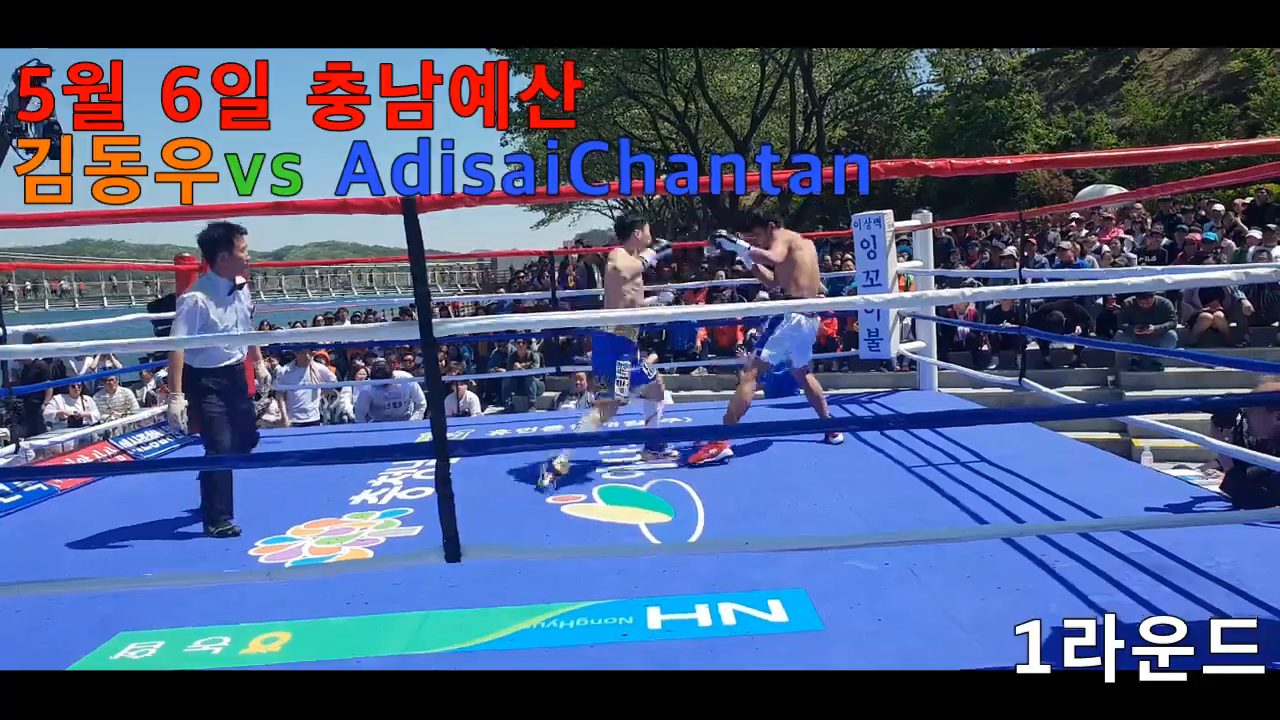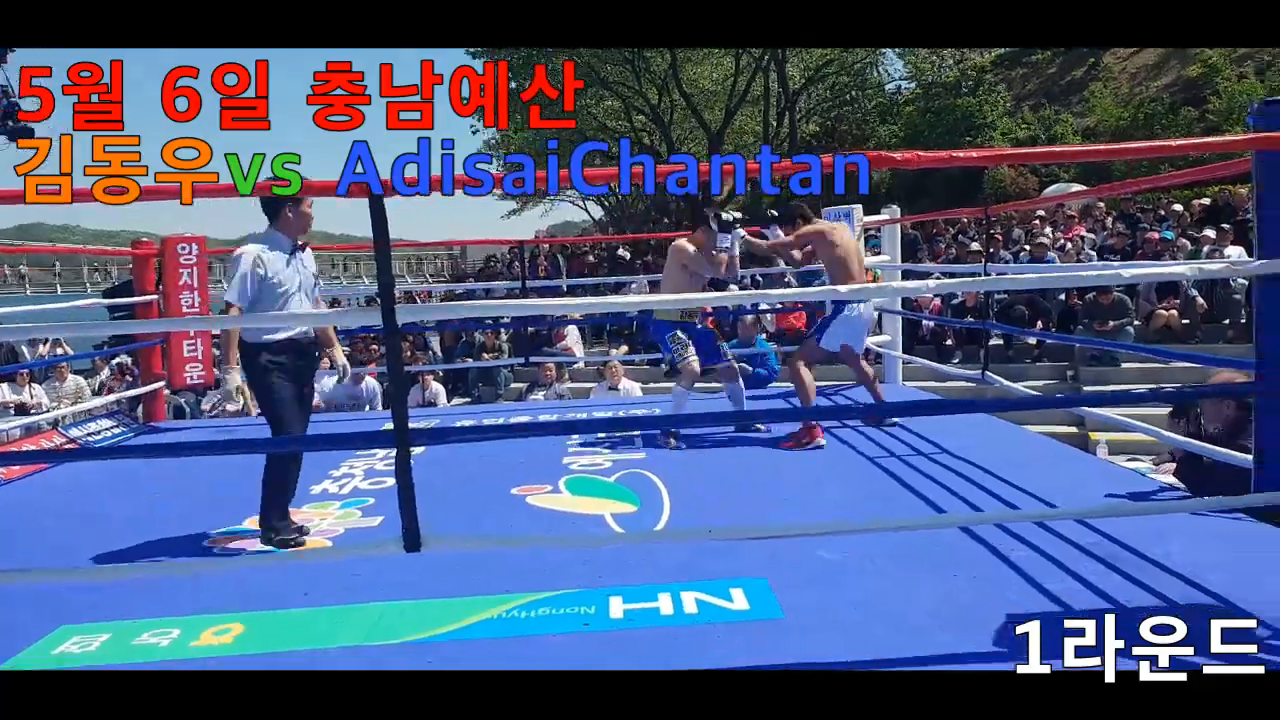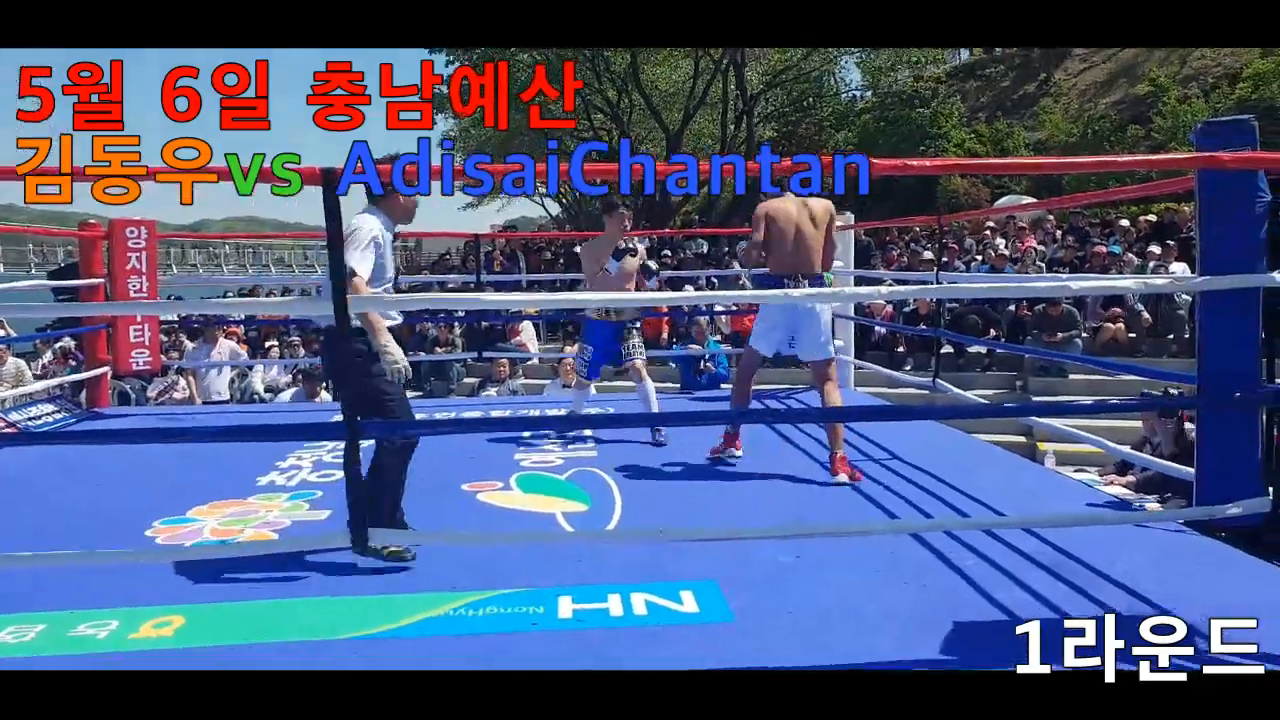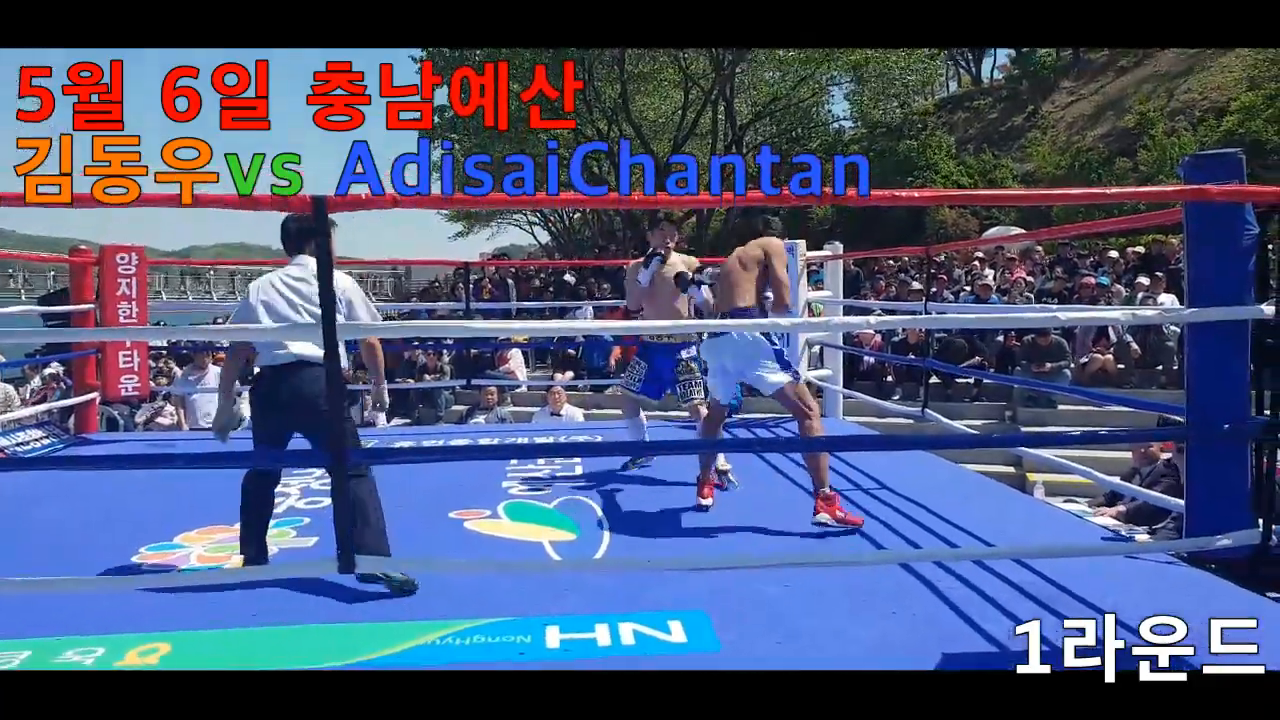
dt=0.7s
person 1, frame 1
left shoulder: (242, 287)
right shoulder: (195, 300)
right elbow: (177, 348)
left wrist: (258, 363)
right wrist: (176, 396)
left hip: (236, 374)
right hip: (206, 380)
left knee: (247, 438)
right knee: (220, 446)
left ankle: (214, 485)
right ankle: (217, 516)
person 1, frame 2
left shoulder: (304, 254)
right shoulder: (253, 255)
right elbow: (233, 312)
left wrist: (334, 349)
right wrist: (231, 366)
left hip: (303, 354)
right hip: (268, 358)
left knee: (293, 439)
right knee: (288, 438)
left ankle: (277, 516)
right ankle: (273, 522)
person 1, frame 3
left shoulder: (368, 227)
right shoulder: (370, 228)
right elbow: (354, 285)
right wrist: (385, 342)
left hip: (348, 346)
right hip: (358, 347)
left knee: (373, 435)
right knee: (399, 436)
left ankle: (375, 527)
right ankle: (373, 532)
person 1, frame 4
left shoulder: (259, 287)
right shoulder: (338, 281)
left elbow: (236, 352)
right elbow: (369, 340)
left wrist: (226, 404)
right wrist: (379, 385)
left hip: (271, 384)
right hip: (319, 381)
left knee: (263, 472)
right knee: (352, 474)
left ankle: (253, 556)
right ankle: (374, 563)
person 2, frame 1
left shoulder: (784, 237)
right shoulder: (806, 243)
left elbow: (775, 260)
left wrist: (743, 247)
right wrist: (749, 259)
left hip: (791, 315)
right hip: (810, 318)
left knee: (748, 377)
right knee: (803, 373)
left ankle: (720, 444)
right ankle: (831, 429)
person 2, frame 2
left shoulder: (817, 230)
right shoulder: (835, 229)
left elbow: (768, 249)
right elbow: (798, 259)
right wrist: (776, 235)
left hip: (847, 306)
right hip: (863, 305)
left knee: (798, 361)
right knee: (853, 359)
left ankle: (812, 429)
person 2, frame 3
left shoulder: (766, 209)
right shoulder: (825, 207)
left elbow: (752, 258)
right elbow: (828, 262)
left wrist: (744, 251)
left knee: (746, 369)
right knee: (827, 380)
left ankle: (731, 440)
right ankle: (838, 460)
person 2, frame 4
left shoulder: (736, 253)
right shoulder: (772, 247)
right elbow: (782, 301)
right wrist: (773, 313)
left hip: (715, 340)
right hip: (746, 331)
left knee: (716, 412)
right knee: (808, 413)
left ankle: (705, 487)
right ankle: (825, 502)
person 3, frame 1
left shoulder: (624, 258)
right shoulder: (621, 256)
right elbow: (619, 275)
left wrist: (659, 299)
right wrist: (645, 259)
left hip: (625, 341)
right hip: (615, 339)
left knee: (655, 388)
right knee: (606, 408)
left ankle: (653, 446)
right ankle: (558, 464)
person 3, frame 2
left shoulder: (702, 252)
right shoulder: (681, 248)
left elbow: (731, 275)
right elbow: (716, 271)
left wrist: (734, 239)
right wrist: (724, 238)
left hip: (693, 321)
right hip: (669, 322)
left knee: (730, 368)
right knee: (692, 370)
right ankle: (668, 429)
person 3, frame 3
left shoulder: (637, 250)
right shoulder: (590, 249)
left elbow: (639, 289)
right elbow: (593, 287)
right wrist: (614, 262)
left hip: (628, 319)
right hip: (597, 322)
left knee: (637, 369)
right knee: (583, 377)
left ankle: (656, 425)
right ankle: (575, 415)
person 3, frame 4
left shoulder: (689, 264)
right shoulder: (637, 267)
left elbow: (709, 305)
right elbow: (633, 305)
left wrist: (695, 288)
right wrist: (647, 268)
left hip: (682, 344)
right hip: (649, 344)
left knee: (696, 406)
right knee: (628, 399)
left ankle: (720, 465)
